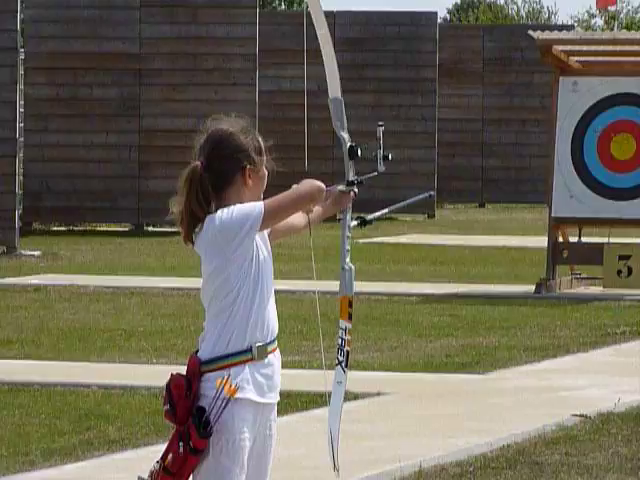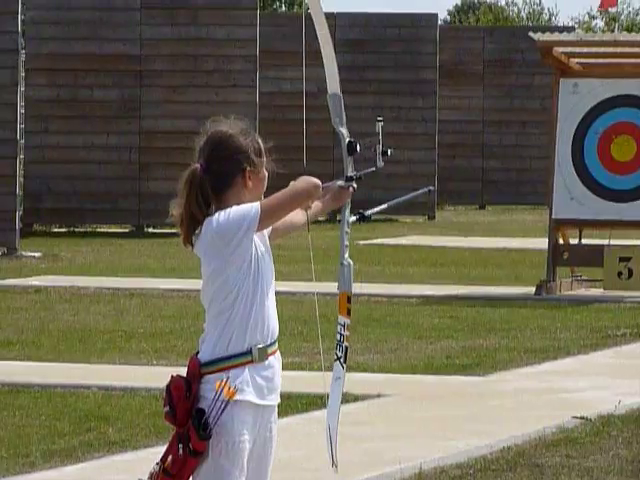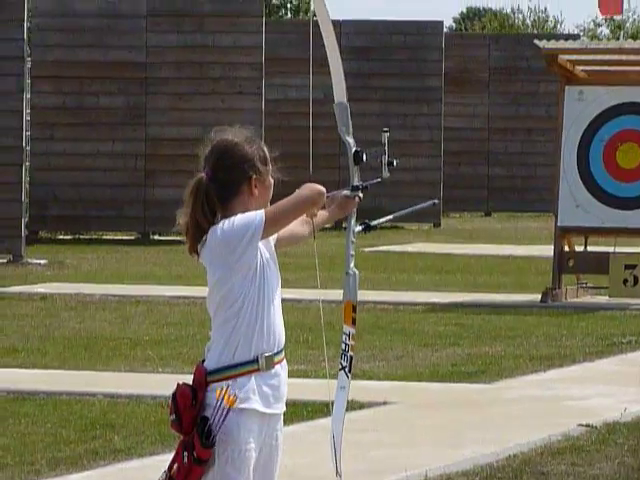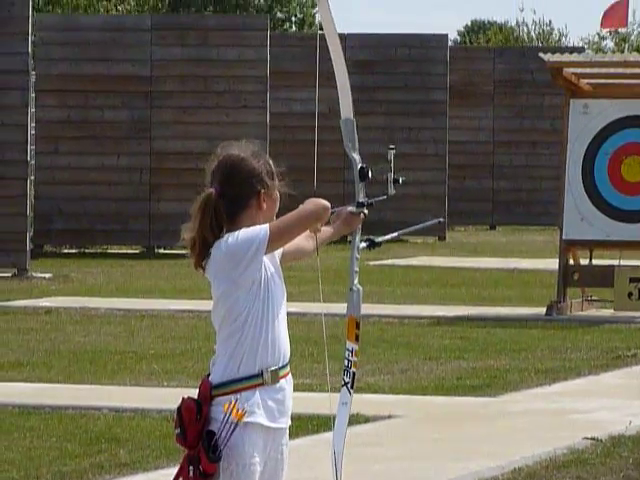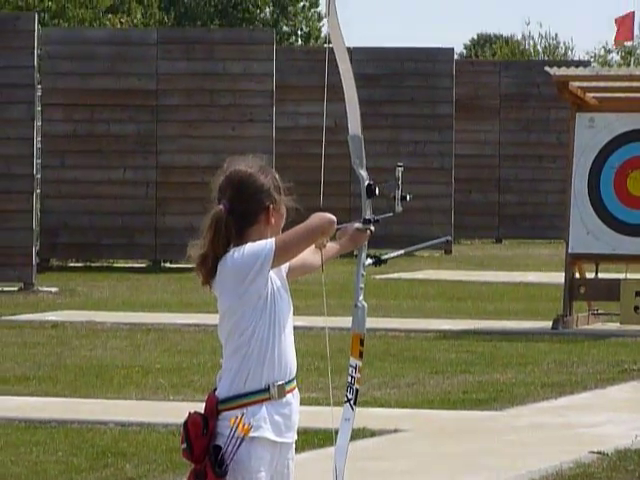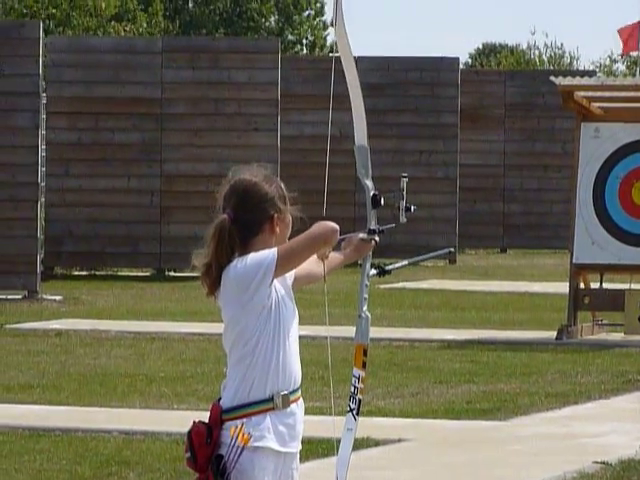
dt=0.2s
person 1, frame 1
left shoulder: (246, 224)
right shoulder: (226, 225)
left elbow: (293, 221)
right elbow: (312, 191)
left wrist: (328, 208)
right wrist: (314, 198)
left hip: (259, 373)
right hip: (230, 380)
person 1, frame 2
left shoulder: (248, 225)
right shoulder: (225, 226)
left elbow: (291, 219)
right elbow: (308, 187)
left wrist: (326, 204)
right wrist: (318, 198)
left hip: (260, 377)
right hip: (230, 384)
person 1, frame 3
left shoulder: (253, 234)
right shoulder: (229, 235)
left elbow: (299, 227)
right elbow: (313, 195)
left wrist: (332, 213)
right wrist: (317, 204)
left hip: (266, 384)
right hip: (236, 391)
person 1, frame 4
left shoulder: (258, 249)
right shoulder: (235, 248)
left elbow: (303, 244)
right elbow: (318, 209)
left wrist: (336, 229)
right wrist: (316, 219)
left hip: (272, 400)
right hip: (242, 407)
person 1, frame 5
left shoulder: (265, 264)
right shoulder: (241, 263)
left elbow: (308, 258)
right elbow: (324, 222)
left wrist: (343, 244)
right wrist: (322, 237)
left hip: (278, 415)
right hip: (248, 423)
person 1, frame 6
left shoulder: (271, 273)
right shoulder: (245, 273)
left elbow: (312, 268)
right elbow: (327, 231)
left wrist: (348, 254)
right wrist: (323, 246)
left hip: (283, 425)
right hip: (252, 432)
